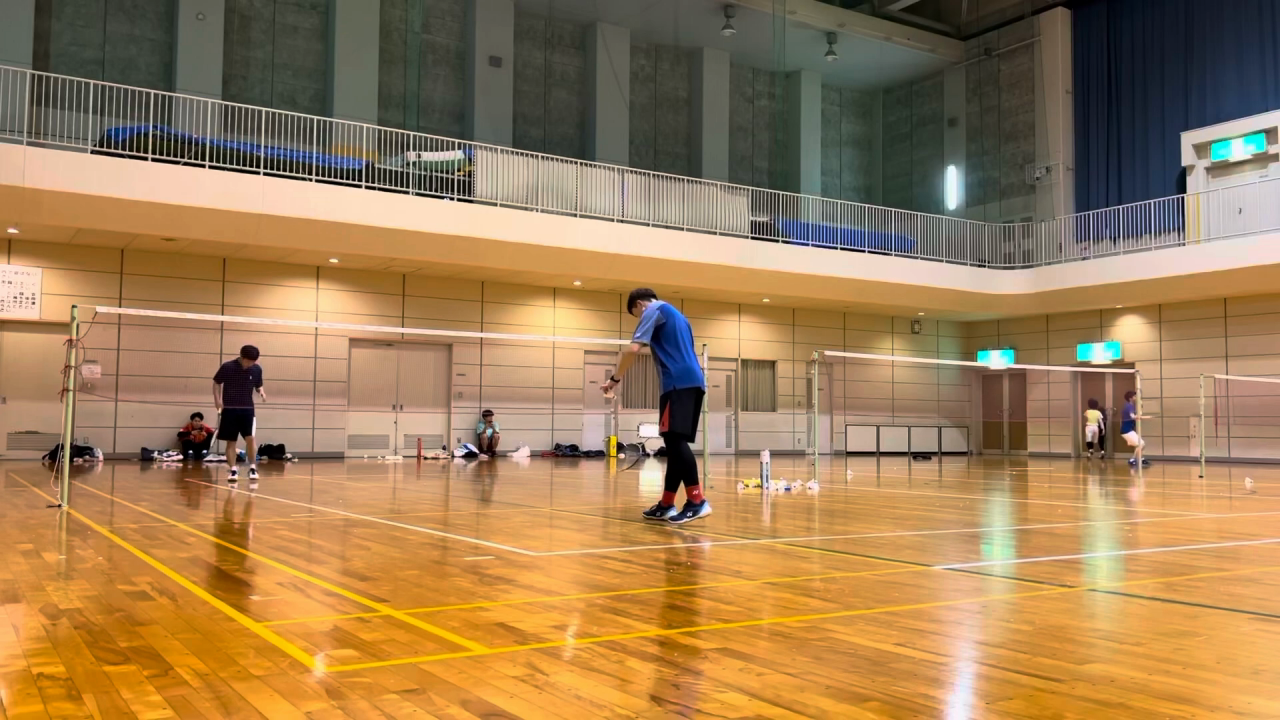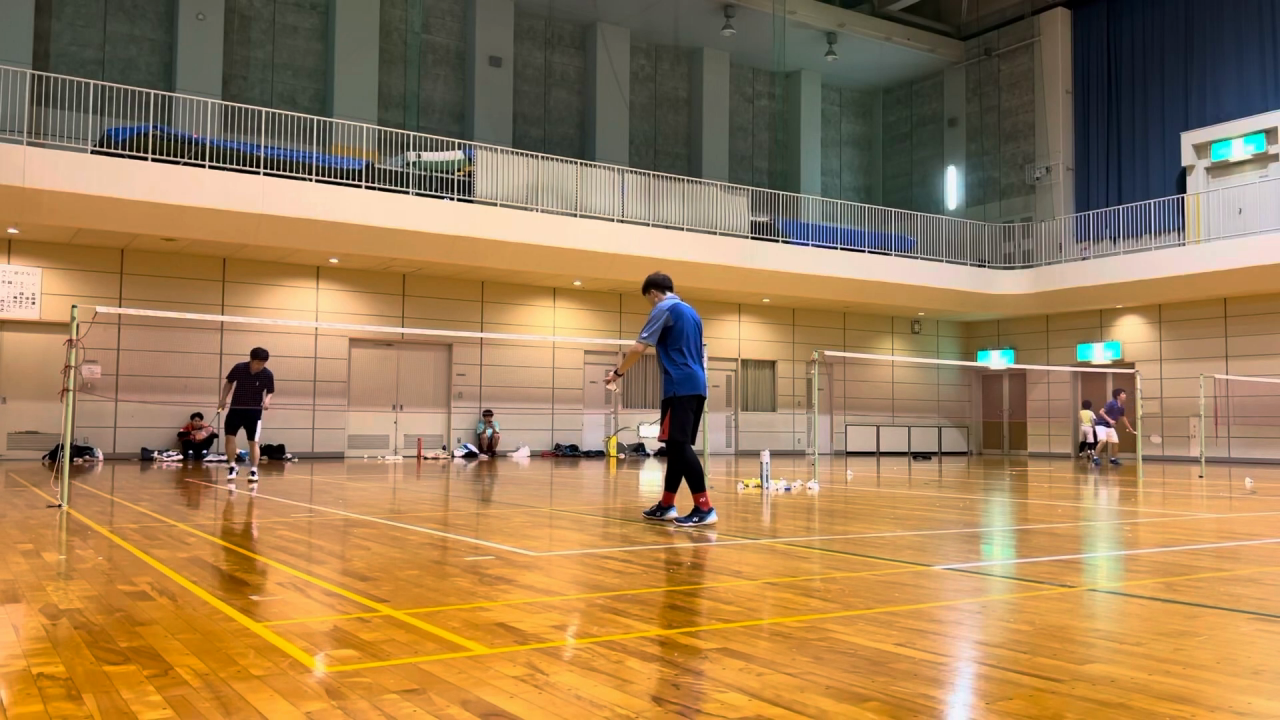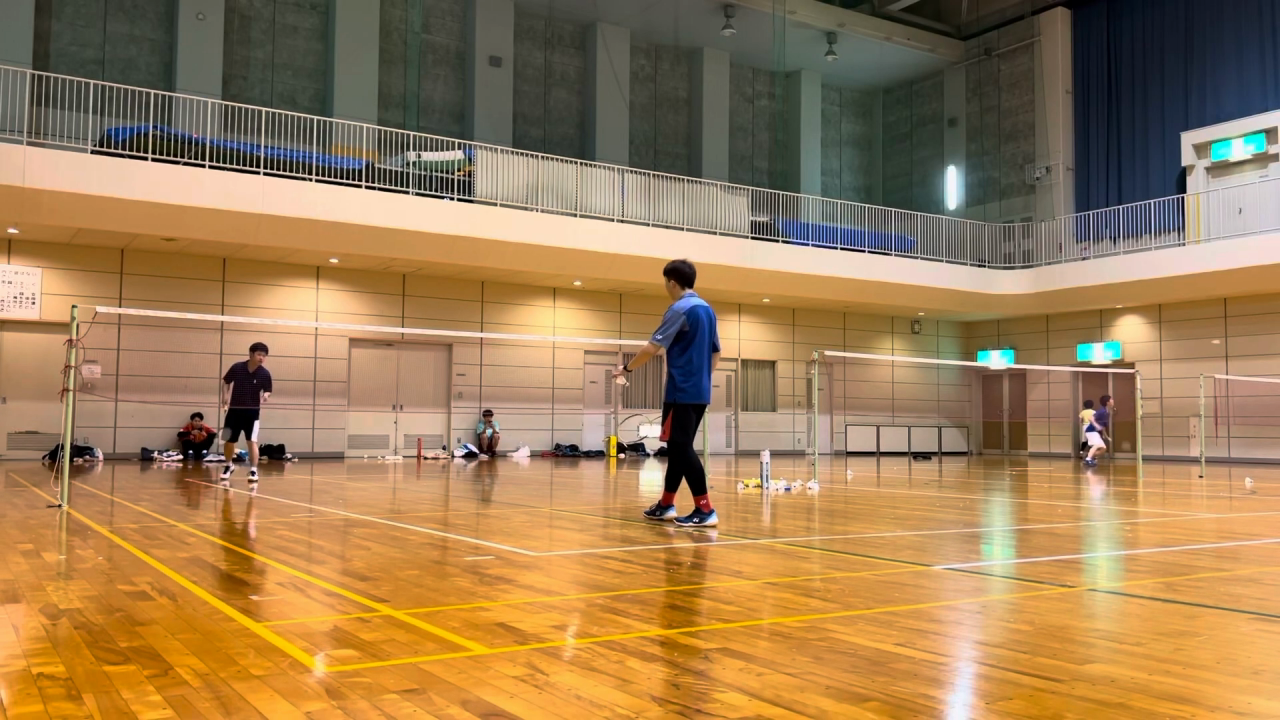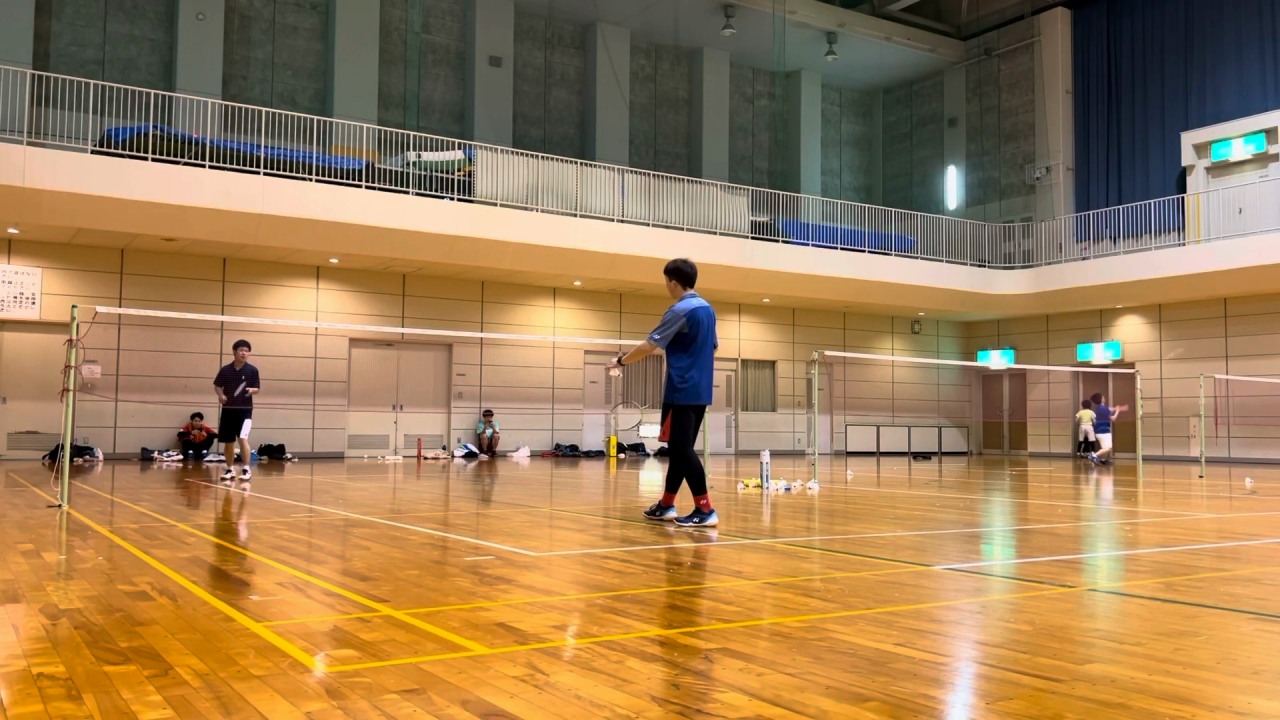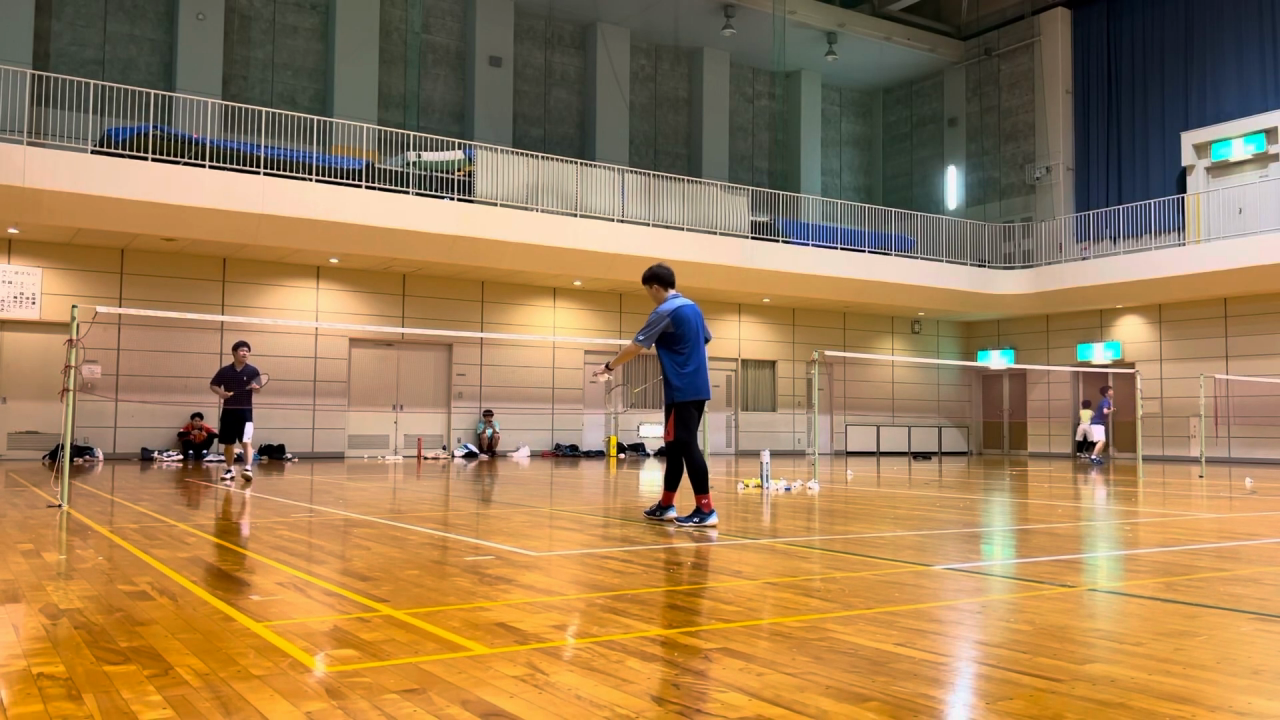
dt=0.4s
person 1, frame 1
left shoulder: (654, 310)
right shoulder: (677, 316)
left elbow: (634, 348)
left wrist: (615, 378)
left hip: (679, 382)
right hip: (693, 382)
left knee: (675, 439)
right knee: (675, 442)
left ankle: (697, 501)
right ankle: (666, 504)
person 1, frame 2
left shoulder: (664, 309)
right shoulder: (691, 312)
left elbow: (639, 347)
left wrist: (618, 372)
left hip: (680, 387)
right hip: (696, 386)
left knee: (679, 445)
right knee: (677, 445)
left ankle: (704, 508)
right ankle: (667, 505)
person 1, frame 3
left shoulder: (680, 309)
right shoulder: (707, 310)
left elbow: (652, 348)
right elbow: (716, 352)
left wrist: (627, 368)
left hip: (682, 391)
right hip: (699, 391)
left knee: (682, 448)
right knee: (677, 447)
left ankle: (705, 510)
right ankle: (666, 505)
person 1, frame 4
left shoulder: (680, 311)
right shoulder: (707, 309)
left elbow: (649, 346)
right elbow: (712, 348)
left wrist: (621, 361)
left hip: (682, 392)
right hip: (700, 390)
left knee: (682, 449)
right knee: (679, 448)
left ankle: (705, 510)
right ankle: (666, 505)
person 1, frame 5
left shoulder: (665, 312)
right shoulder: (693, 308)
left elbow: (634, 347)
right elbow: (705, 340)
left wrist: (609, 367)
left hip: (682, 390)
right hip: (697, 388)
left knee: (686, 446)
right knee: (676, 446)
left ankle: (705, 509)
right ankle: (666, 505)
